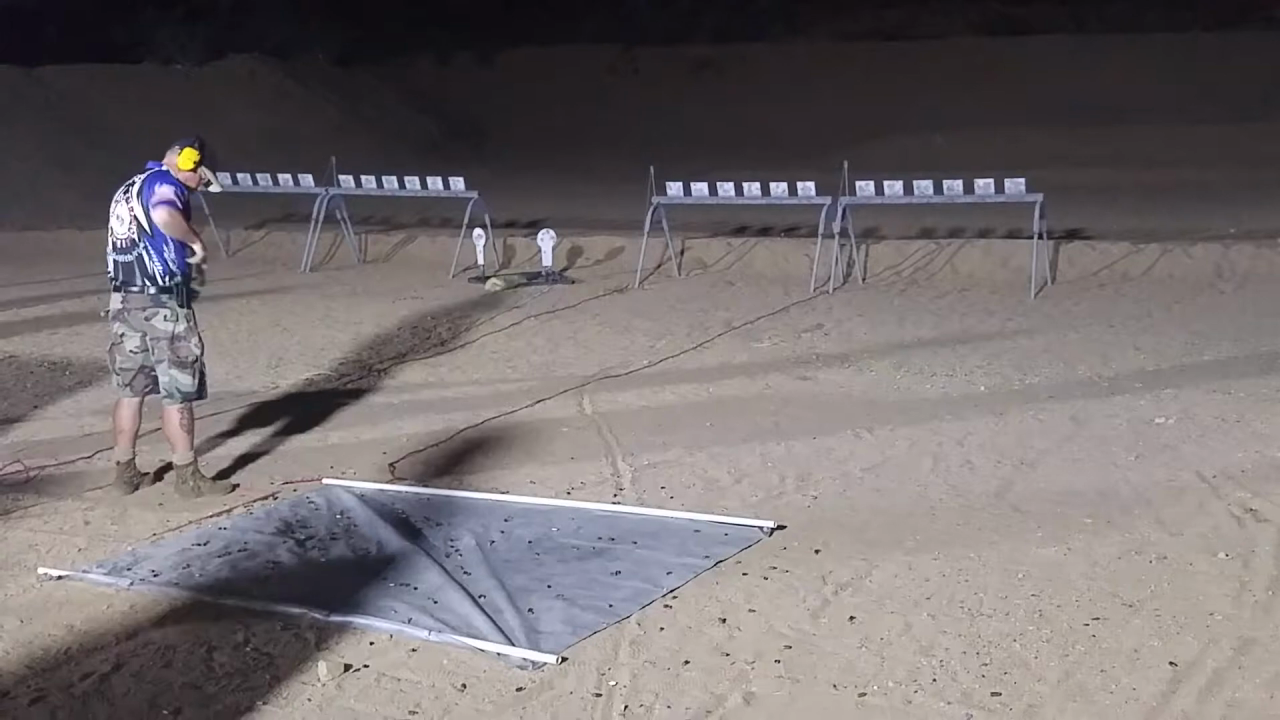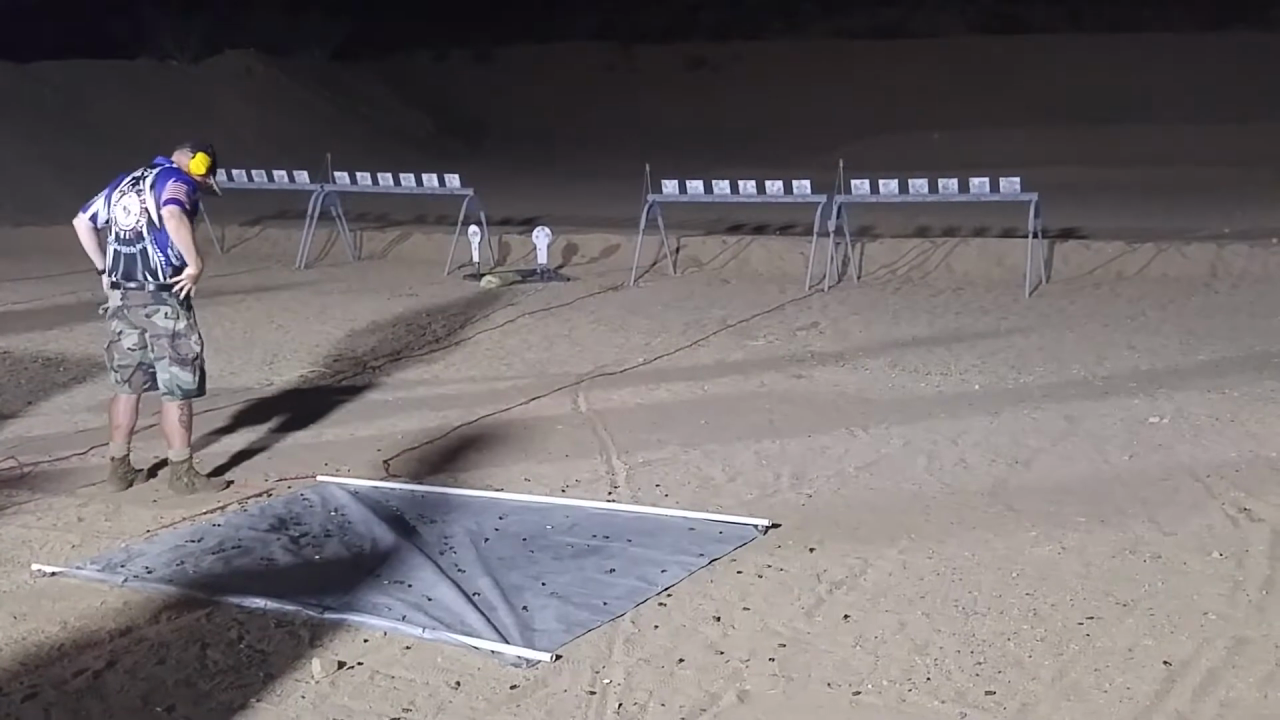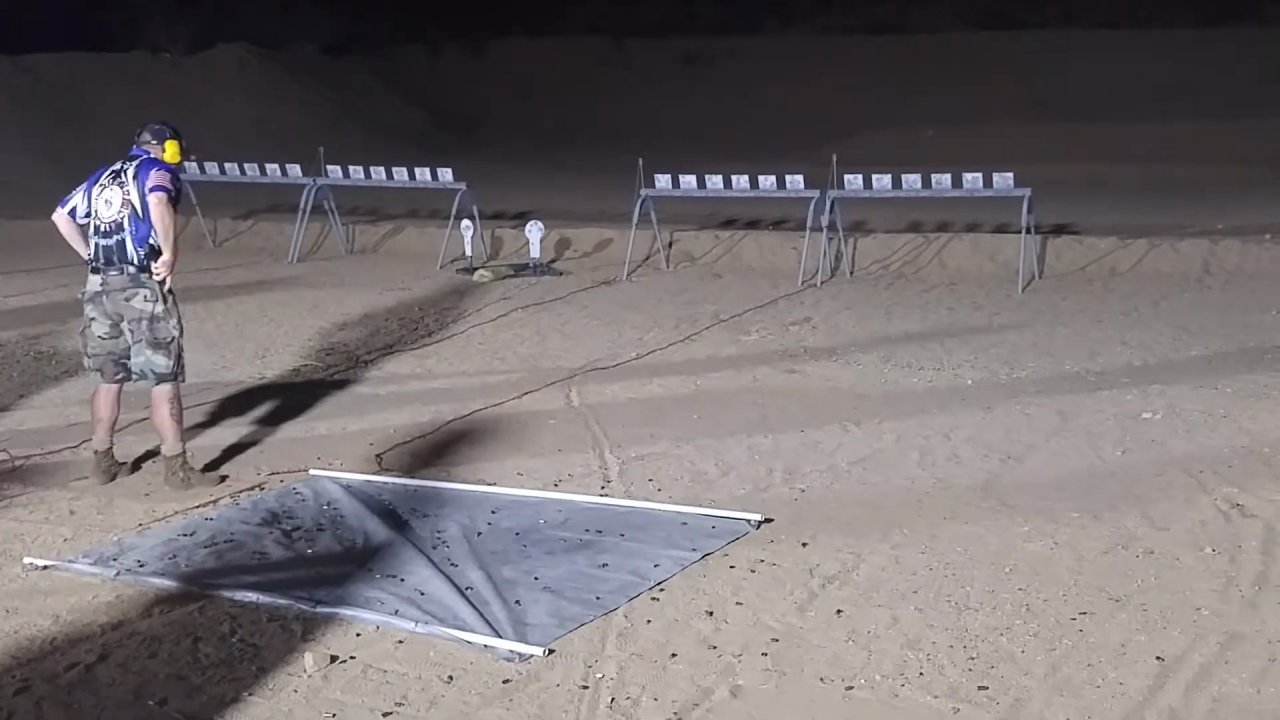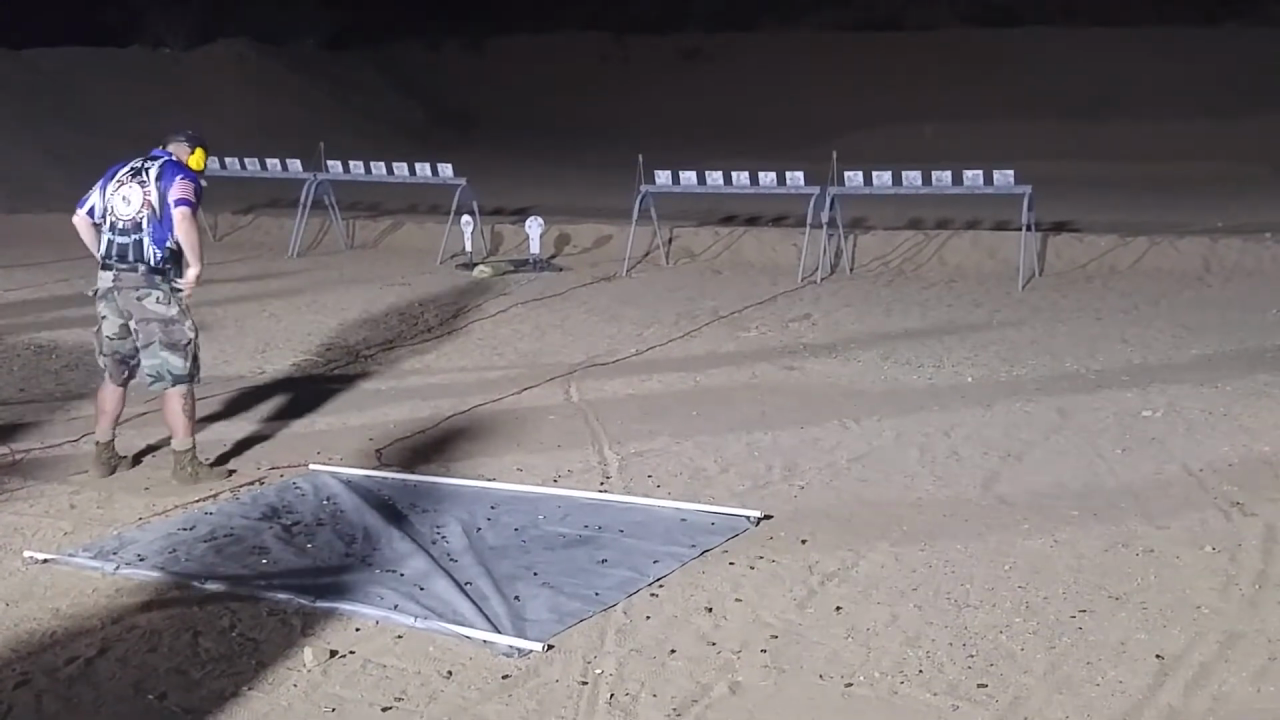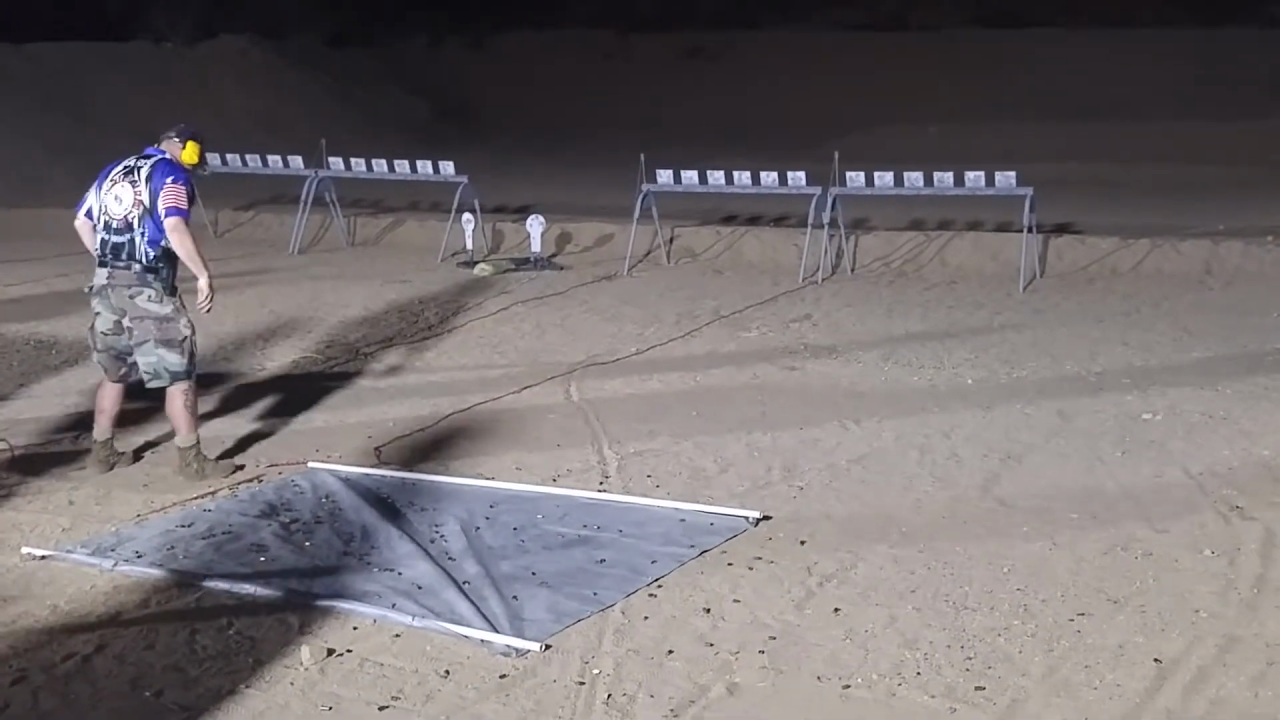
dt=1s
person 1, frame 1
left shoulder: (129, 188)
right shoulder: (164, 182)
right elbow: (163, 217)
right wrist: (195, 241)
left hip: (123, 300)
right hip: (162, 303)
left knee: (130, 390)
right knee: (178, 392)
left ankle: (125, 472)
right ankle: (188, 477)
person 1, frame 2
left shoulder: (124, 183)
right shoulder: (178, 181)
left elbow: (82, 222)
right elbow: (174, 216)
left wrist: (104, 269)
right wrist: (195, 265)
left hip: (121, 295)
right hip: (162, 296)
left knee: (127, 385)
right knee: (177, 388)
left ankle: (119, 468)
right ankle: (182, 474)
person 1, frame 3
left shoulder: (103, 176)
right shoulder: (158, 170)
left elbow: (62, 215)
right elbow: (159, 202)
left wrist: (90, 258)
right wrist: (170, 255)
left hip: (100, 285)
right hip: (141, 284)
left knee: (108, 378)
right knee: (163, 379)
left ankle: (103, 461)
right ankle: (177, 468)
person 1, frame 4
left shoulder: (118, 173)
right shoulder: (181, 175)
left elbow: (81, 217)
right elbow: (183, 217)
right wrist: (195, 267)
left hip: (110, 282)
right hip: (152, 285)
left knee: (115, 372)
right knee: (177, 375)
left ankle: (104, 455)
right ankle: (186, 463)
person 1, frame 5
left shoulder: (114, 170)
right shoulder: (173, 174)
left elbow: (82, 222)
right elbow: (174, 228)
right wrist: (204, 275)
left hip: (106, 282)
right hip: (148, 286)
left knee: (115, 371)
right knee: (179, 373)
left ankle: (102, 452)
right ankle: (192, 460)
